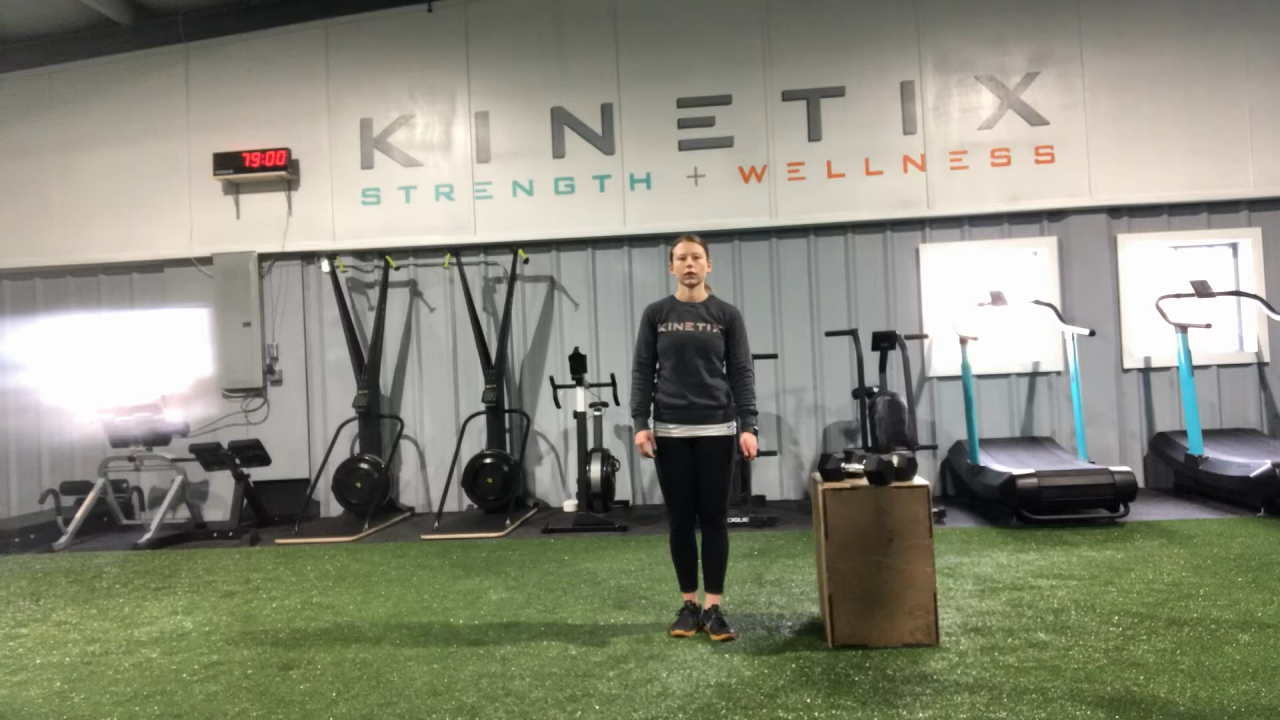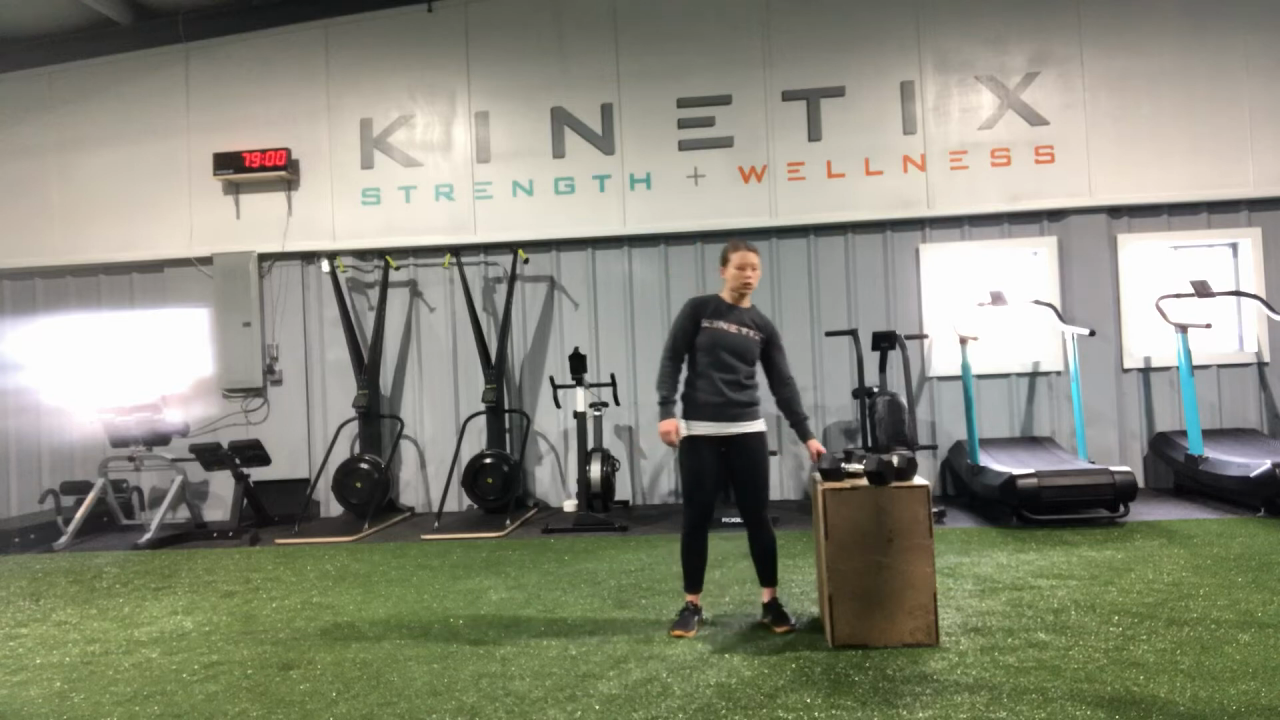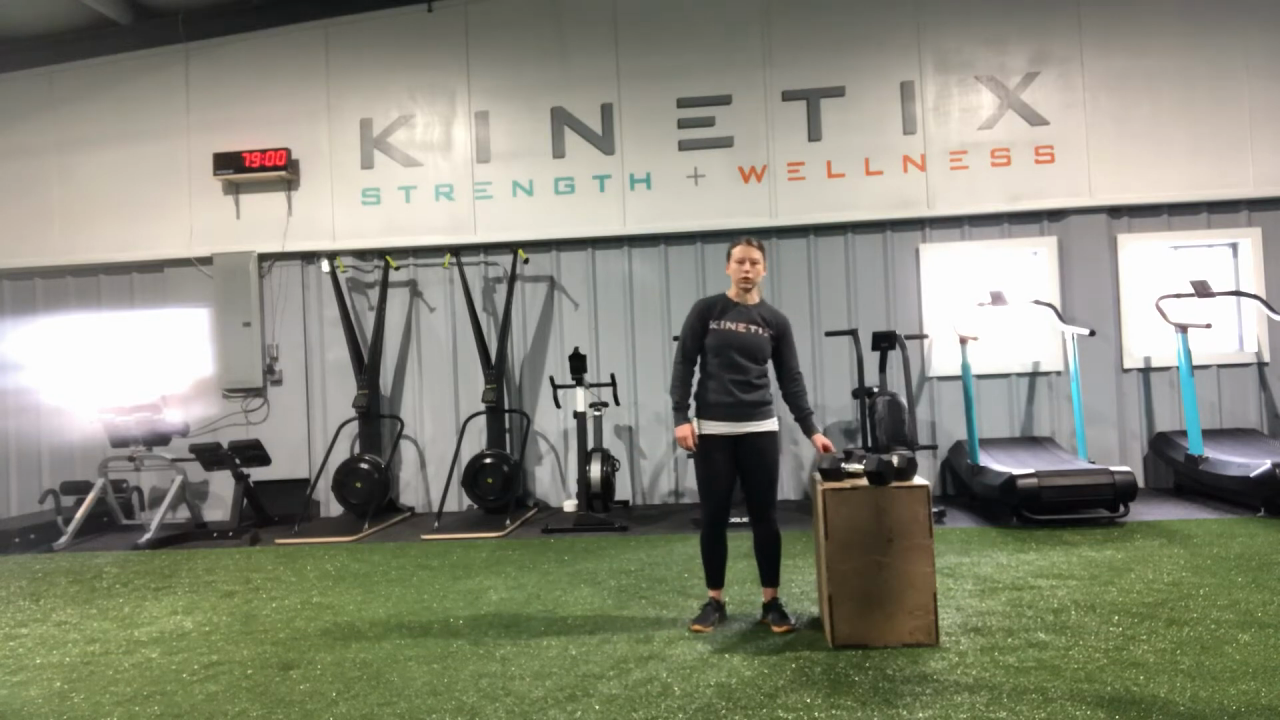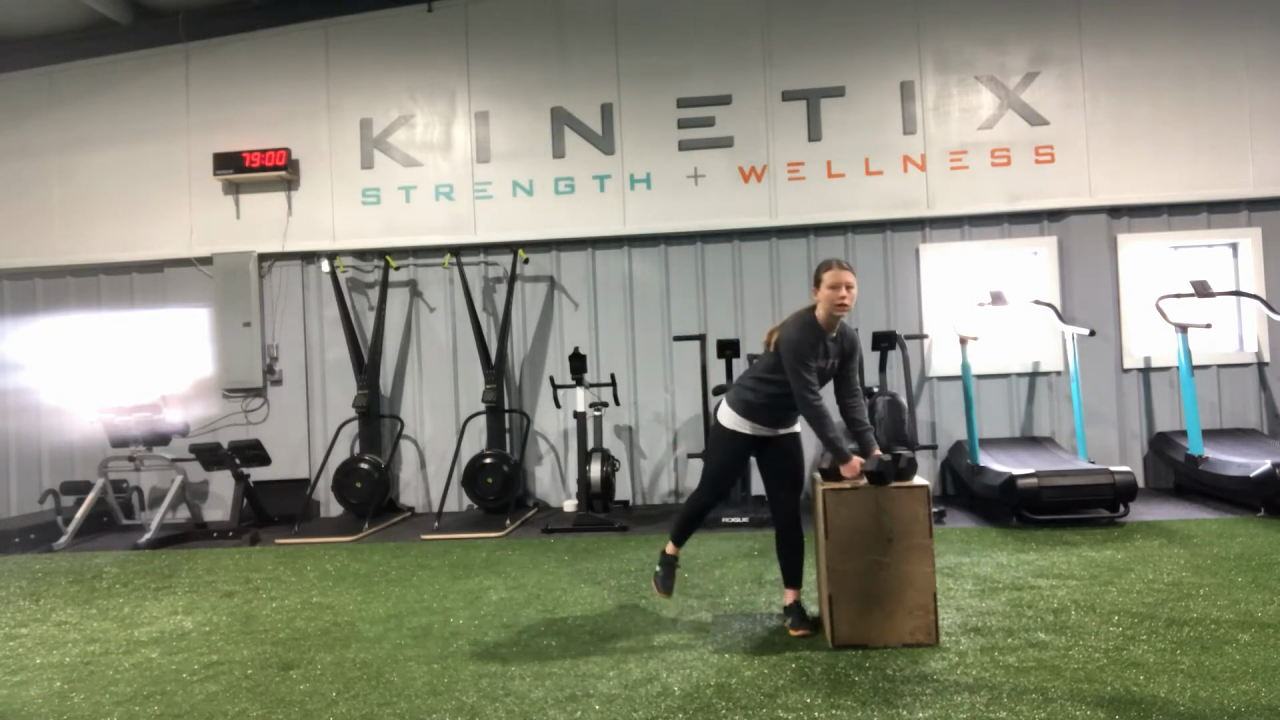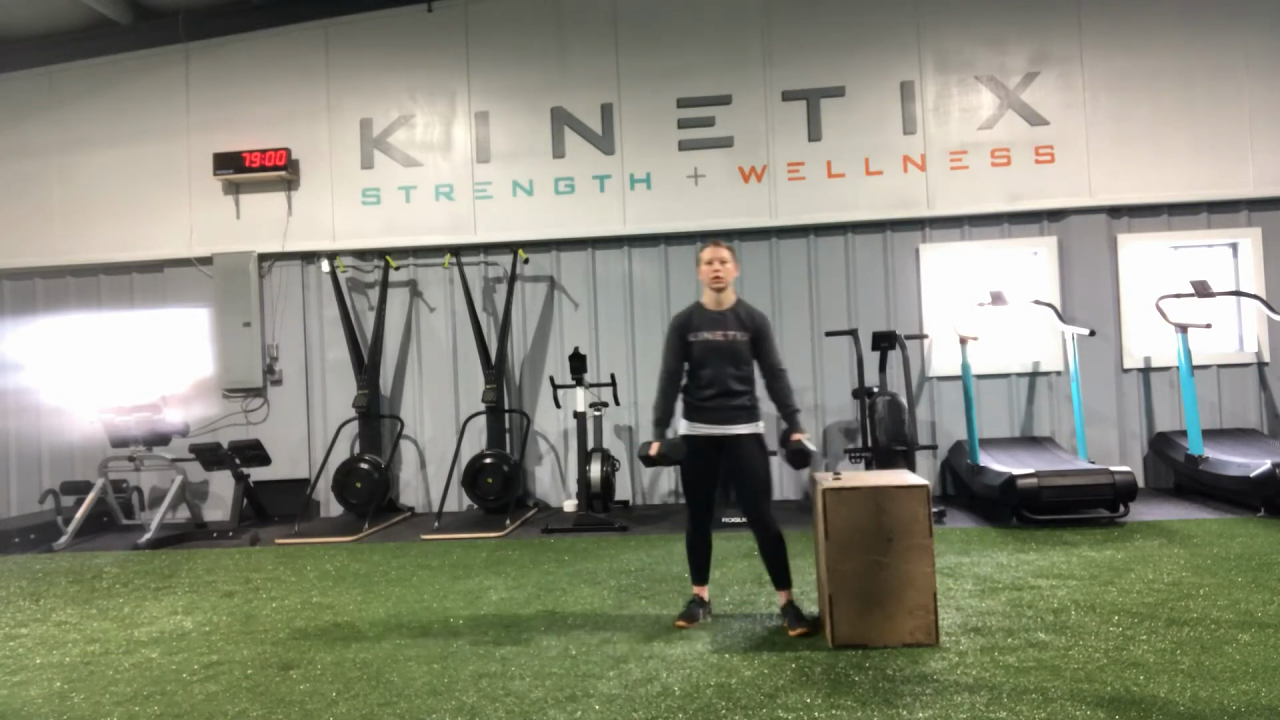
dt=1s
person 1, frame 1
left shoulder: (727, 315)
right shoulder: (656, 314)
left elbow: (741, 374)
right elbow: (643, 372)
left wrist: (748, 426)
right wrist: (641, 423)
left hip: (716, 429)
right hip: (670, 430)
left knee: (714, 518)
right knee: (680, 519)
left ankle: (713, 606)
right ankle: (689, 604)
person 1, frame 2
left shoulder: (763, 326)
right shoulder: (697, 309)
left elbow: (782, 383)
right elbow: (671, 360)
left wrist: (806, 434)
right wrist: (667, 411)
left hip: (747, 430)
right hip: (699, 429)
left knee: (757, 517)
right knee: (696, 518)
left ankle: (771, 601)
right ankle: (692, 605)
person 1, frame 3
left shoulder: (775, 321)
right shoulder: (705, 310)
left elbow: (791, 379)
right elbow: (684, 365)
left wrist: (811, 429)
right wrist: (681, 416)
left hip: (760, 427)
right hip: (712, 428)
left knee: (764, 516)
right knee: (713, 516)
left ankle: (771, 602)
right ankle: (715, 601)
person 1, frame 4
left shoulder: (847, 340)
right shoulder: (797, 334)
left elbow: (850, 397)
right elbow: (810, 400)
left wrist: (870, 447)
right wrist: (842, 456)
left hip: (782, 428)
right hip: (740, 419)
left knee: (788, 513)
right knee: (710, 493)
left ankle: (793, 602)
right ankle: (670, 553)
person 1, frame 5
left shoulder: (753, 319)
right shoulder: (684, 322)
left elbow: (774, 375)
right elbow: (670, 379)
left wrist: (794, 425)
right wrist: (659, 432)
left hip: (744, 429)
right hip: (696, 430)
left knee: (759, 515)
right knee: (698, 516)
left ankle: (787, 601)
right ankle: (700, 595)
